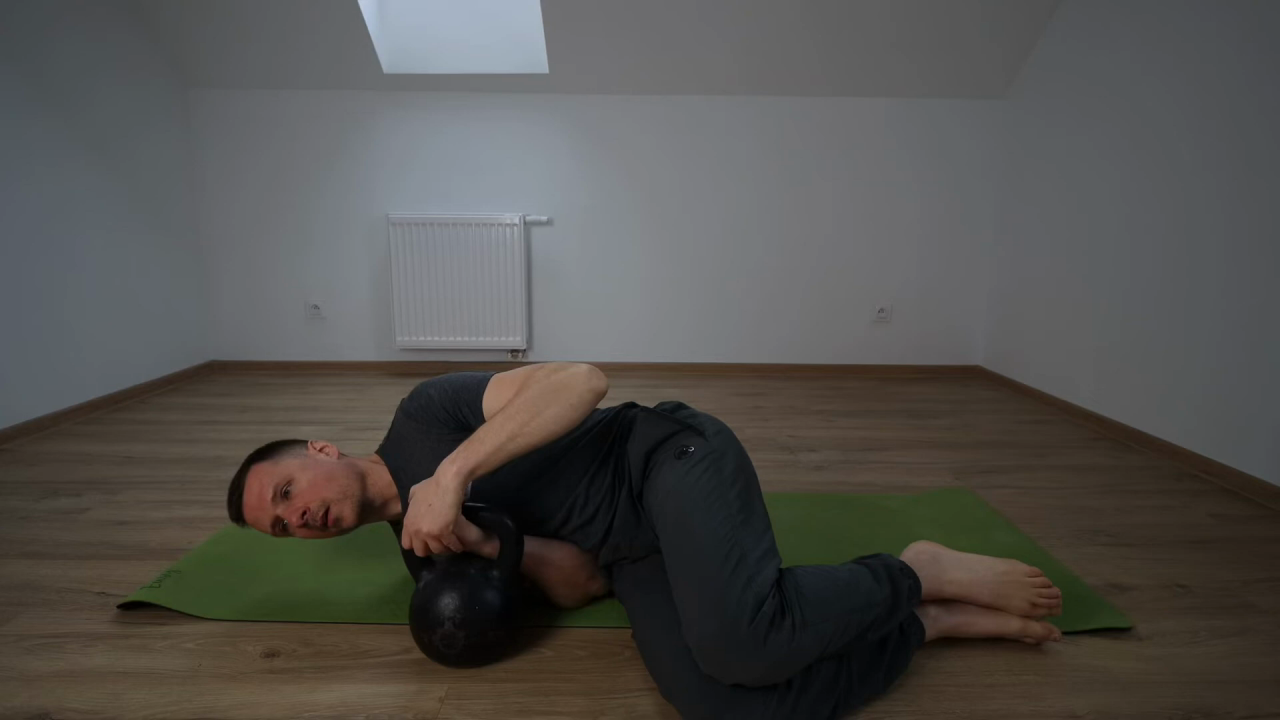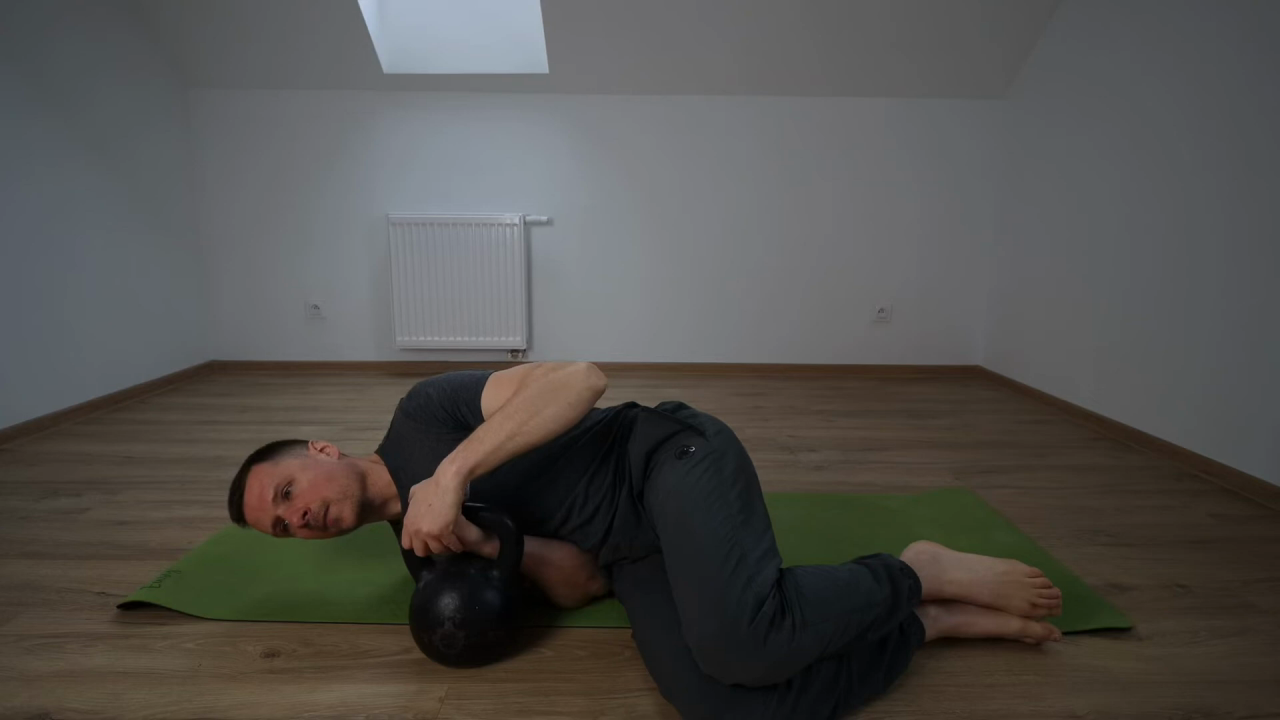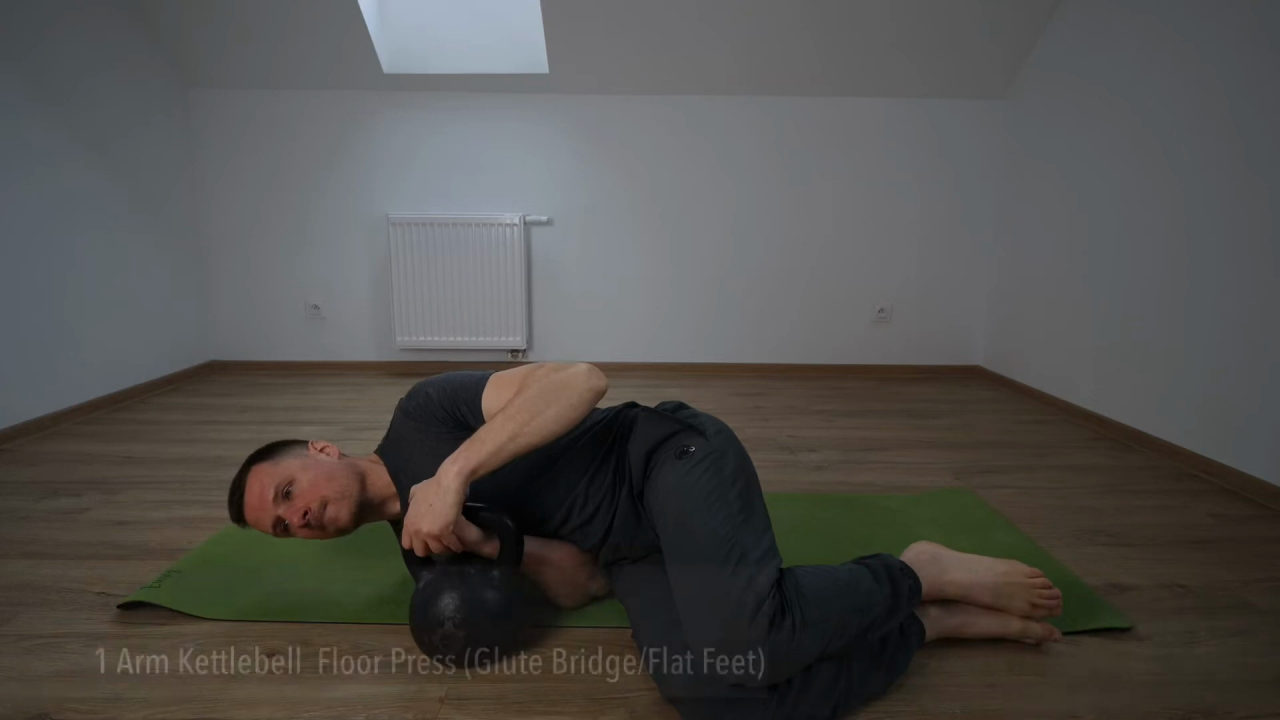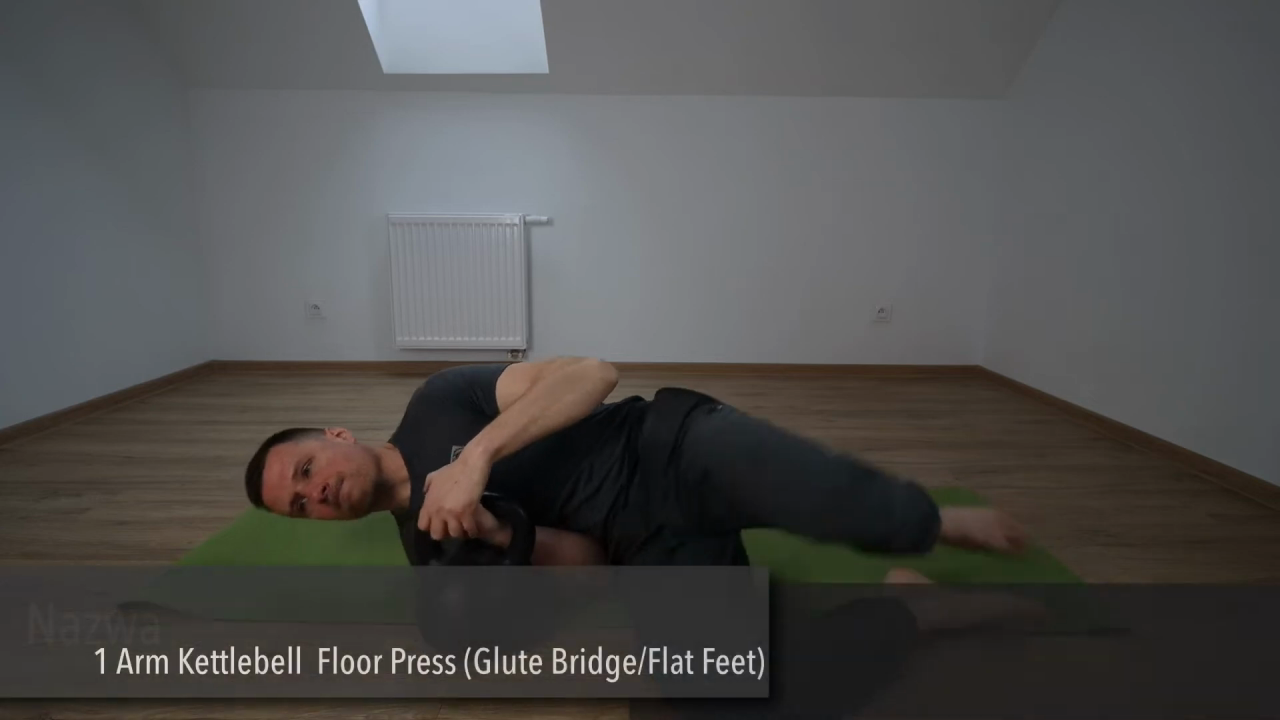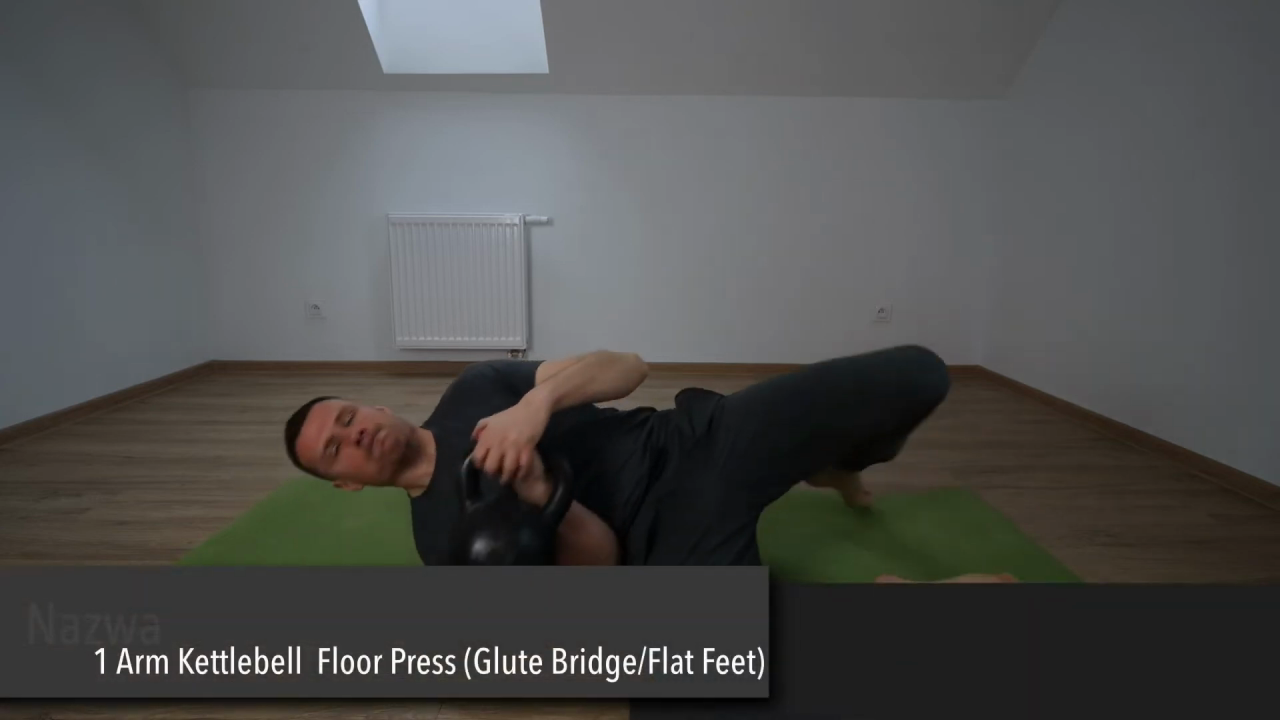
dt=0.3s
person 1, frame 1
left shoulder: (423, 414)
right shoulder: (420, 548)
left elbow: (582, 381)
right elbow: (576, 581)
left wrist: (455, 473)
right wrist: (480, 546)
left hip: (671, 460)
right hip: (635, 549)
left knee: (741, 636)
left ankle: (916, 572)
right ankle: (928, 619)
person 1, frame 2
left shoulder: (423, 414)
right shoulder: (423, 547)
left elbow: (579, 378)
right elbow: (577, 582)
left wrist: (455, 472)
right wrist: (480, 546)
left hip: (669, 459)
right hip: (634, 551)
left knee: (739, 639)
left ankle: (914, 574)
right ankle: (927, 621)
person 1, frame 3
left shoulder: (423, 412)
right shoulder: (420, 547)
left elbow: (580, 380)
right elbow: (578, 581)
left wrist: (456, 472)
right wrist: (480, 548)
left hip: (670, 458)
right hip: (640, 552)
left knee: (745, 630)
left ankle: (919, 576)
right ankle: (927, 622)
person 1, frame 4
left shoulder: (439, 404)
right shoulder: (427, 539)
left elbow: (590, 375)
right elbow: (583, 562)
left wrist: (479, 455)
right wrist: (494, 536)
left hip: (679, 442)
right hip: (654, 541)
left knee: (867, 513)
left ankle: (933, 524)
person 1, frame 5
left shoulder: (474, 390)
right shoulder: (441, 535)
left elbow: (629, 367)
right elbow: (599, 563)
left wrist: (541, 396)
right wrist: (539, 499)
left hip: (701, 442)
right hip: (675, 542)
left knee: (914, 376)
left ankle: (831, 470)
